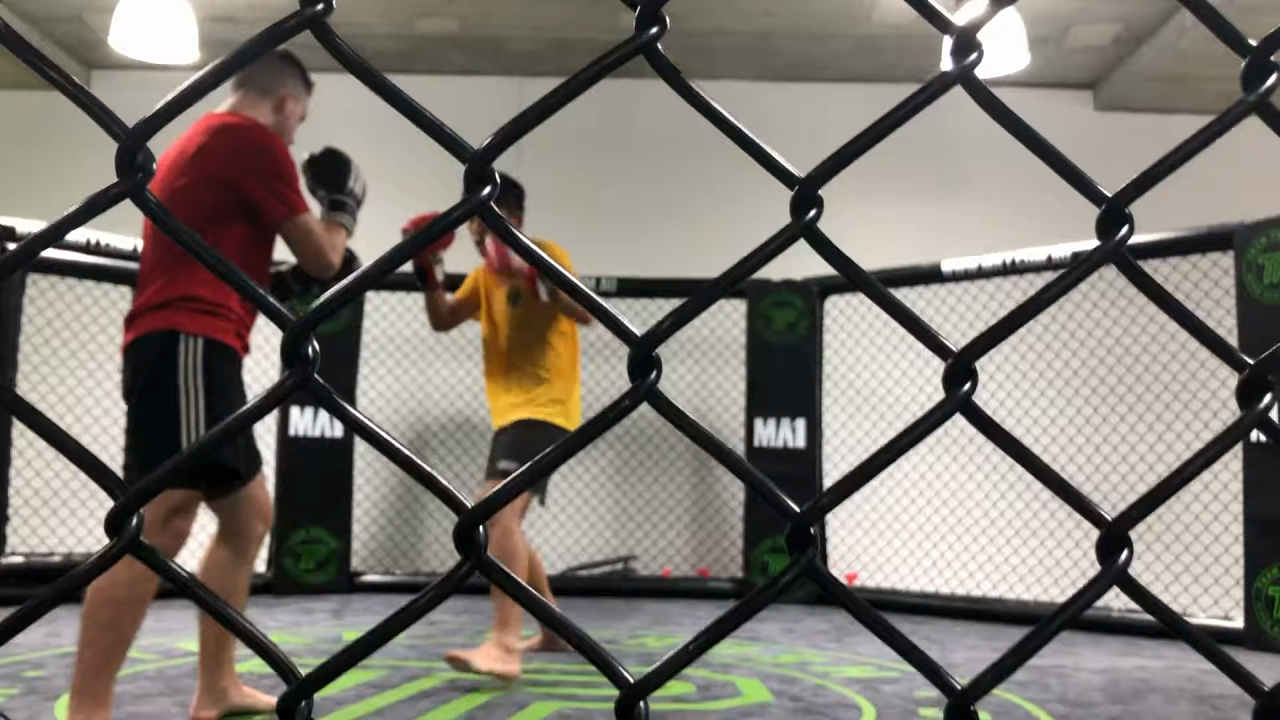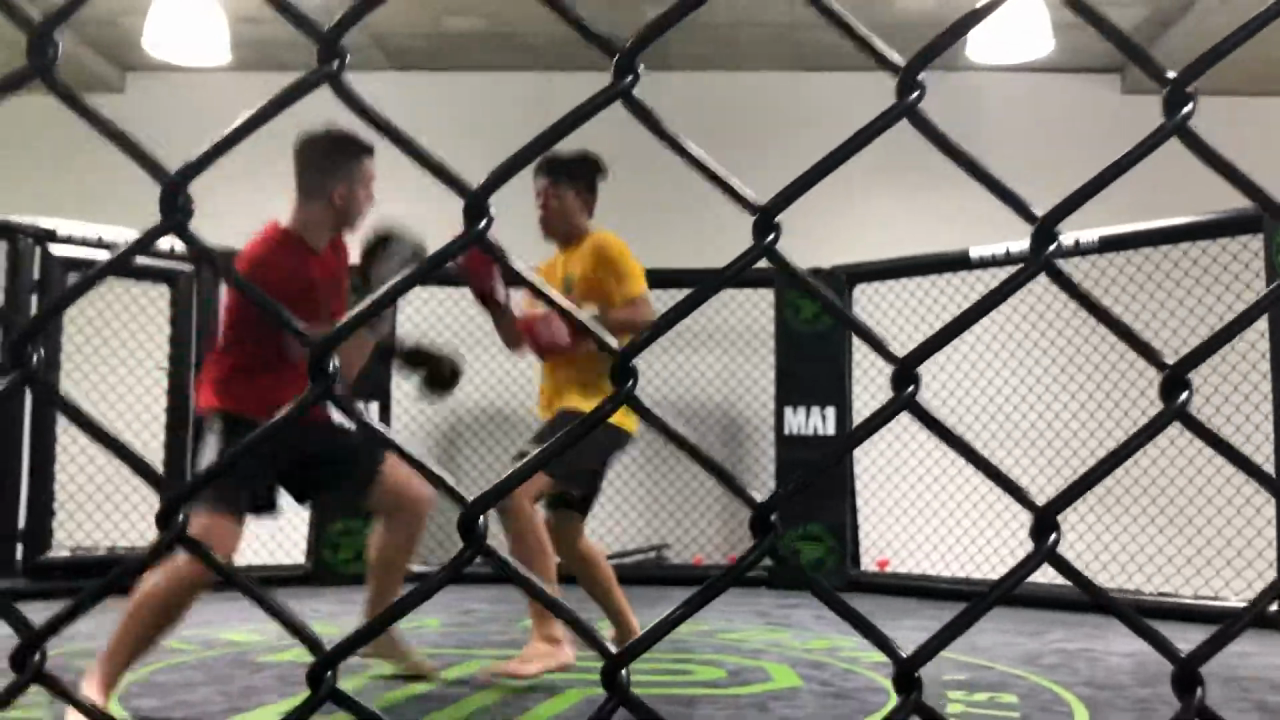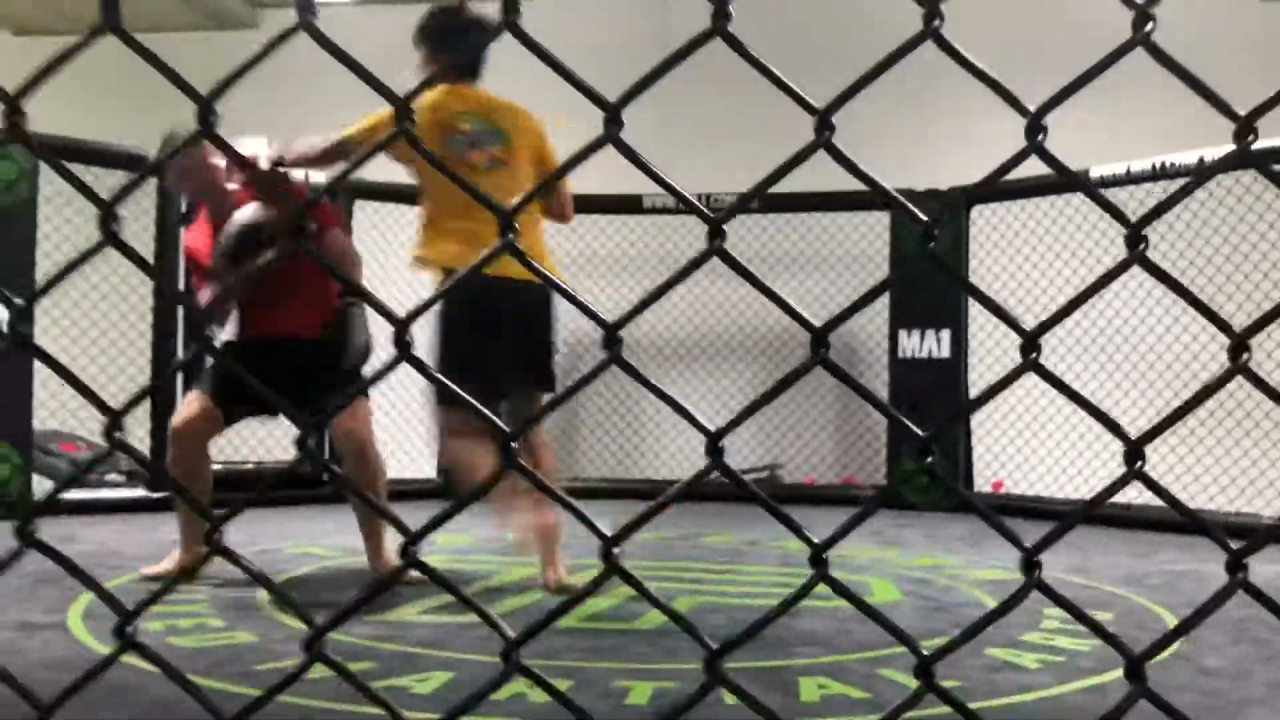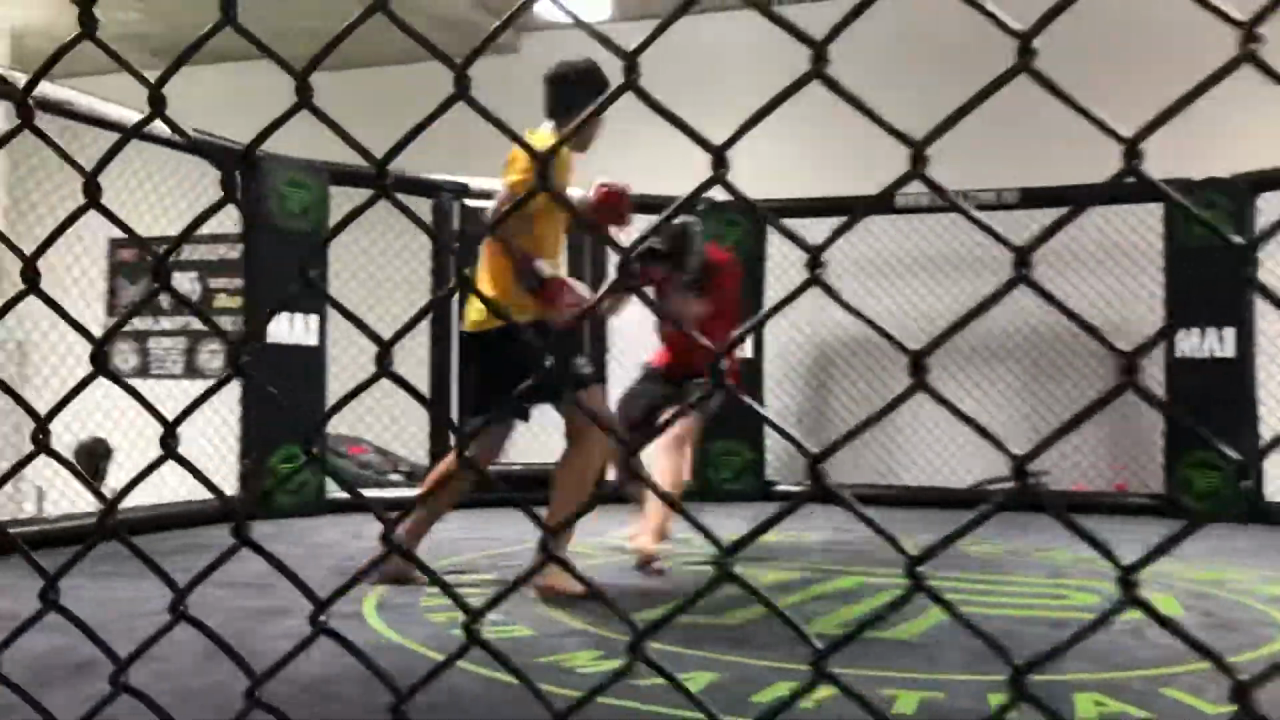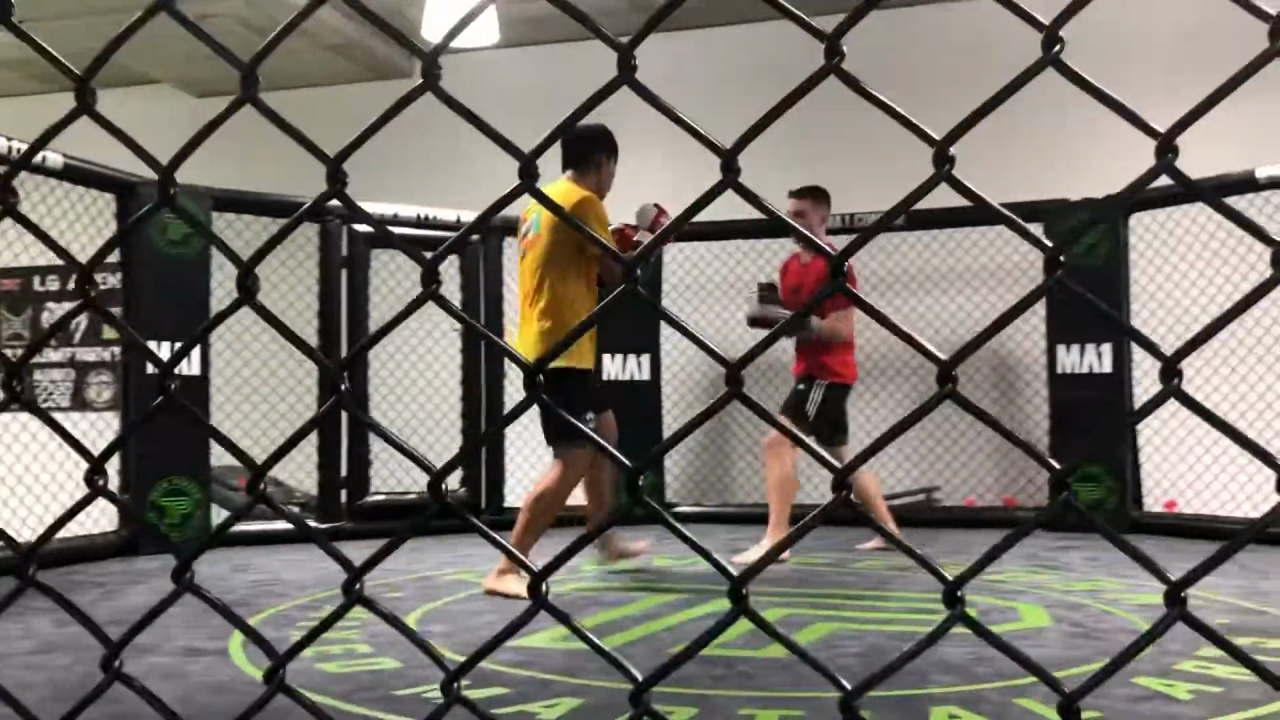
dt=1s
person 1, frame 1
left shoulder: (547, 255)
right shoulder: (485, 274)
left elbow: (584, 312)
right elbow: (442, 320)
left wrist: (534, 278)
right wrist: (427, 269)
left hip: (546, 410)
right hip: (509, 412)
left knee: (500, 509)
right knee: (503, 524)
left ankle: (504, 645)
right ankle: (553, 629)
person 1, frame 2
left shoulder: (607, 252)
right shoulder: (550, 268)
left elbow: (642, 318)
right elbow: (515, 340)
right wrist: (490, 299)
left hip: (598, 408)
right hip: (566, 408)
left knee: (514, 495)
right knee: (563, 530)
left ankle: (549, 638)
right ankle: (628, 628)
person 1, frame 3
left shoulder: (416, 113)
right shoulder: (523, 120)
left elbow: (332, 153)
right elbow: (562, 209)
left wrist: (277, 161)
left hip: (476, 282)
right hip: (530, 282)
left knee: (460, 429)
right knee: (527, 420)
left ankle: (527, 512)
right ankle: (550, 561)
person 1, frame 4
left shoulder: (542, 150)
right shoulder: (548, 151)
right elbow: (503, 223)
left wrist: (586, 209)
right wrist: (542, 285)
left hip: (497, 317)
right hip: (515, 317)
left knee: (482, 447)
right knee: (593, 423)
left ankle: (398, 549)
right ankle: (553, 563)
person 1, frame 5
left shoulder: (538, 202)
right shoulder: (582, 201)
right elbow: (615, 272)
left wrist: (614, 252)
left hip: (545, 347)
right hip: (559, 352)
left knee: (605, 433)
right knee: (573, 463)
left ankle: (605, 539)
right ankle: (506, 569)
person 2, frame 1
left shoulder: (204, 142)
right shoulder: (249, 137)
right elbow: (322, 259)
right wrist: (343, 201)
left hip: (186, 347)
right hip: (188, 343)
left knee: (248, 515)
right knee: (164, 520)
person 2, frame 2
left shoulder: (329, 246)
right shoulder: (273, 263)
right elbow: (336, 369)
left hip: (300, 417)
right hip: (238, 419)
left knee: (412, 498)
right knee: (204, 555)
left ankle: (381, 633)
person 2, frame 3
left shoulder: (277, 193)
right shoulder: (197, 240)
left elbow: (344, 254)
left wrist: (352, 312)
left hip: (321, 337)
right hip: (257, 344)
left knee: (355, 436)
right knee: (185, 426)
left ankle: (381, 555)
right ankle: (191, 550)
person 2, frame 4
left shoulder: (722, 265)
right shoulder: (657, 256)
left elbow: (687, 317)
left hip: (709, 371)
right hip: (666, 366)
left knee: (677, 436)
left ankle: (650, 537)
right ankle: (651, 517)
person 2, frame 5
left shoulder: (833, 265)
right shoulder: (790, 265)
left elbow: (841, 330)
right elbow: (789, 318)
left wrist: (786, 319)
right wrist: (770, 312)
left hip: (828, 372)
right hip: (813, 371)
left knee: (777, 442)
right knee: (839, 456)
left ankle: (774, 539)
right ankle: (888, 531)
